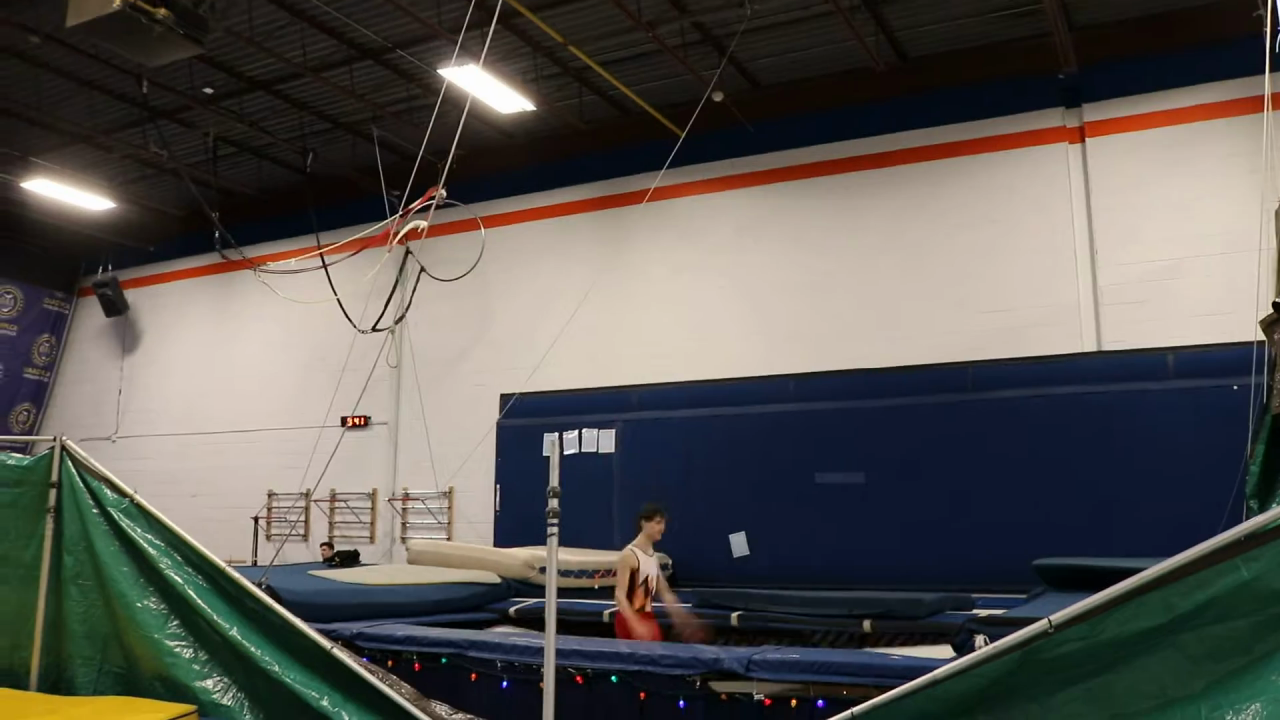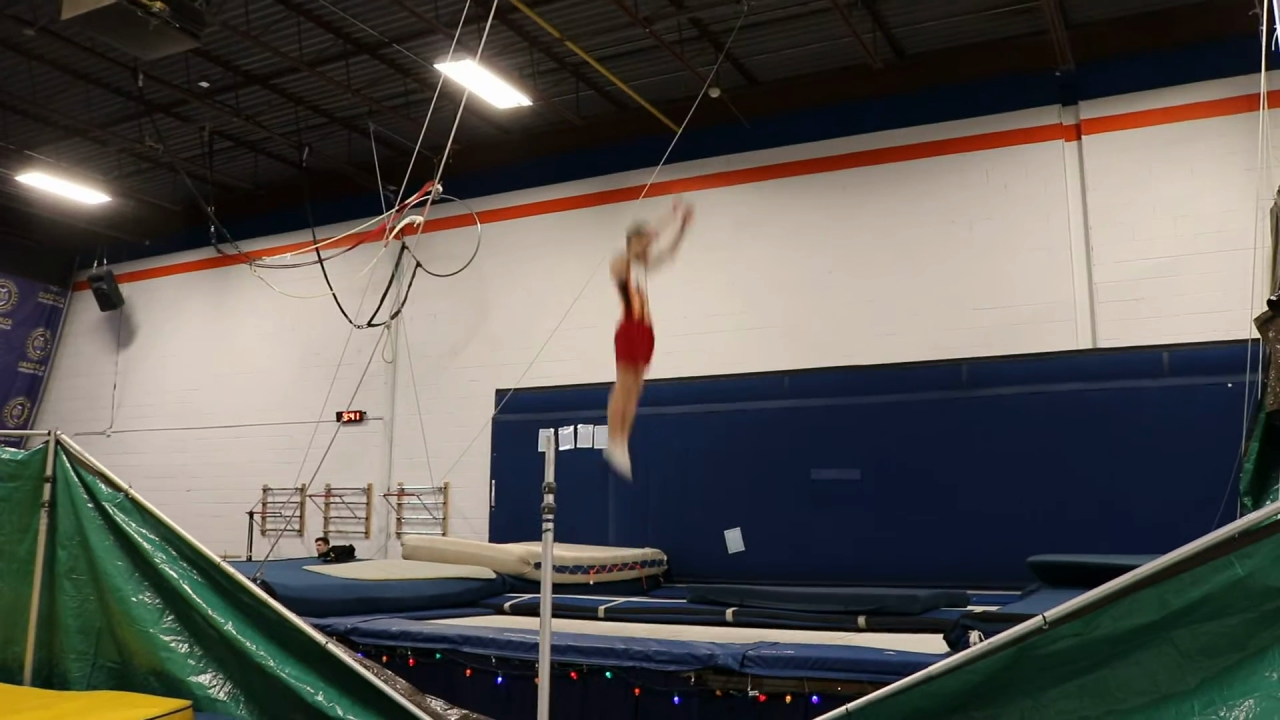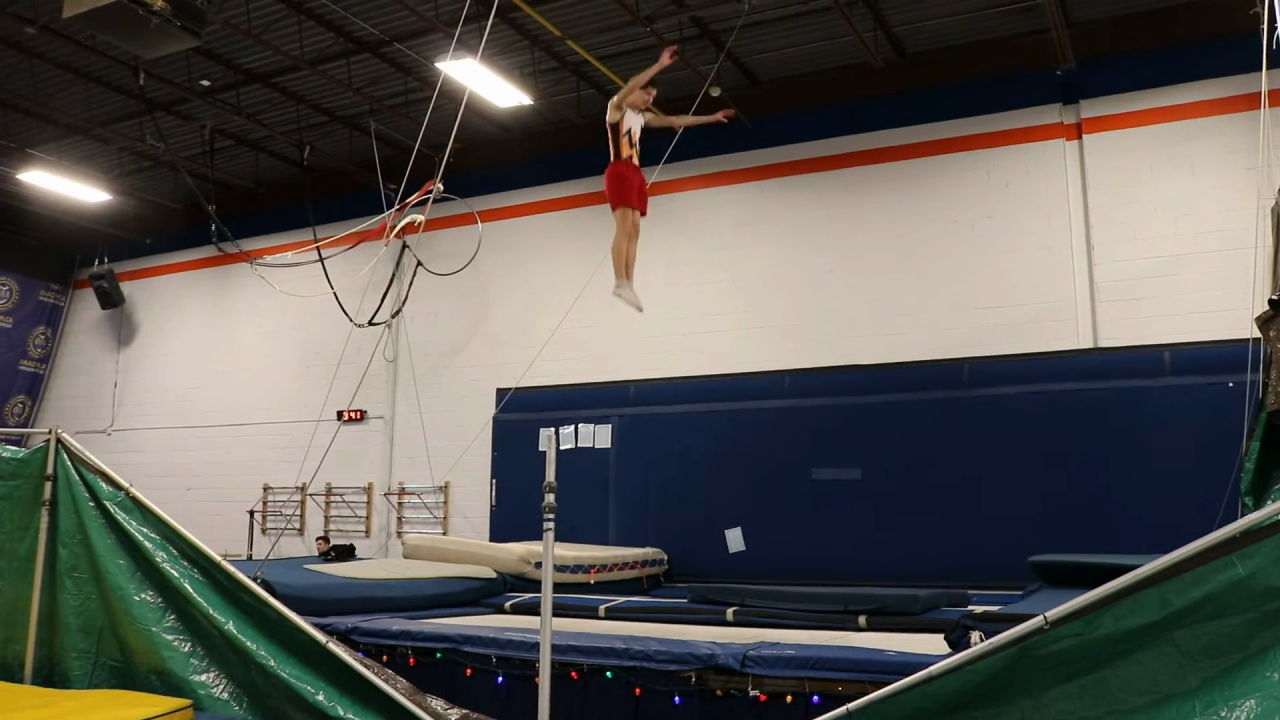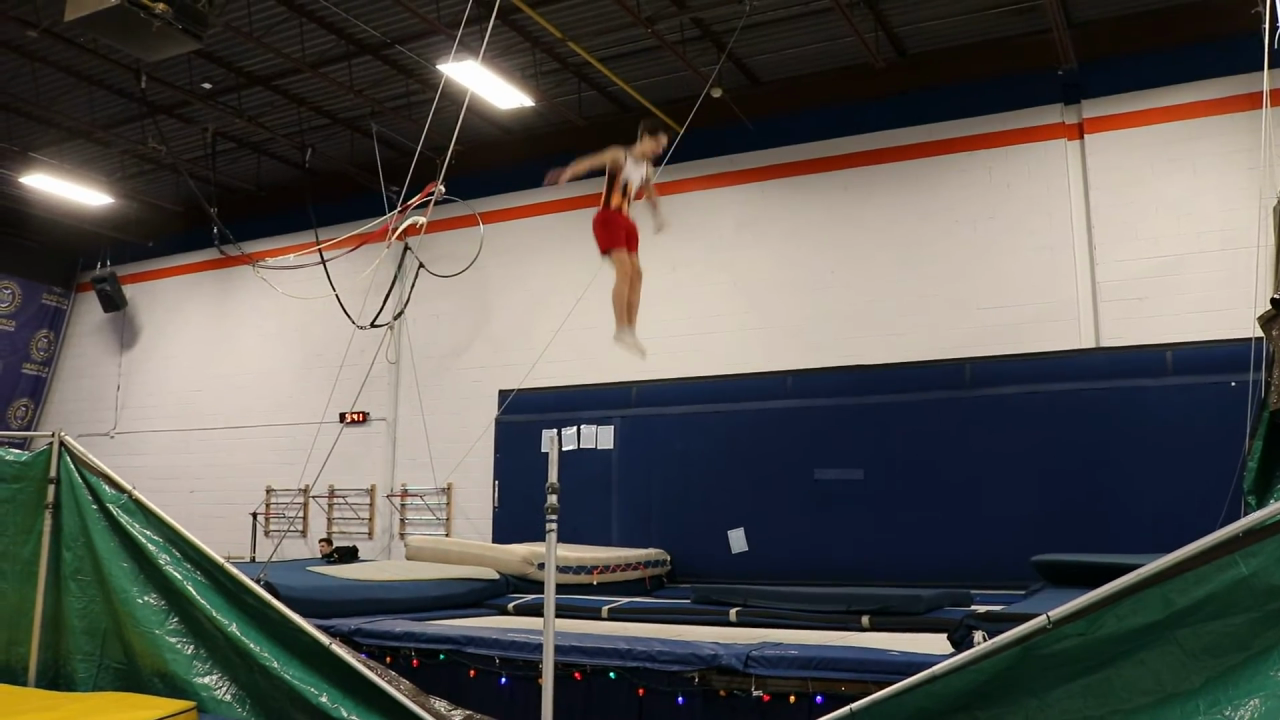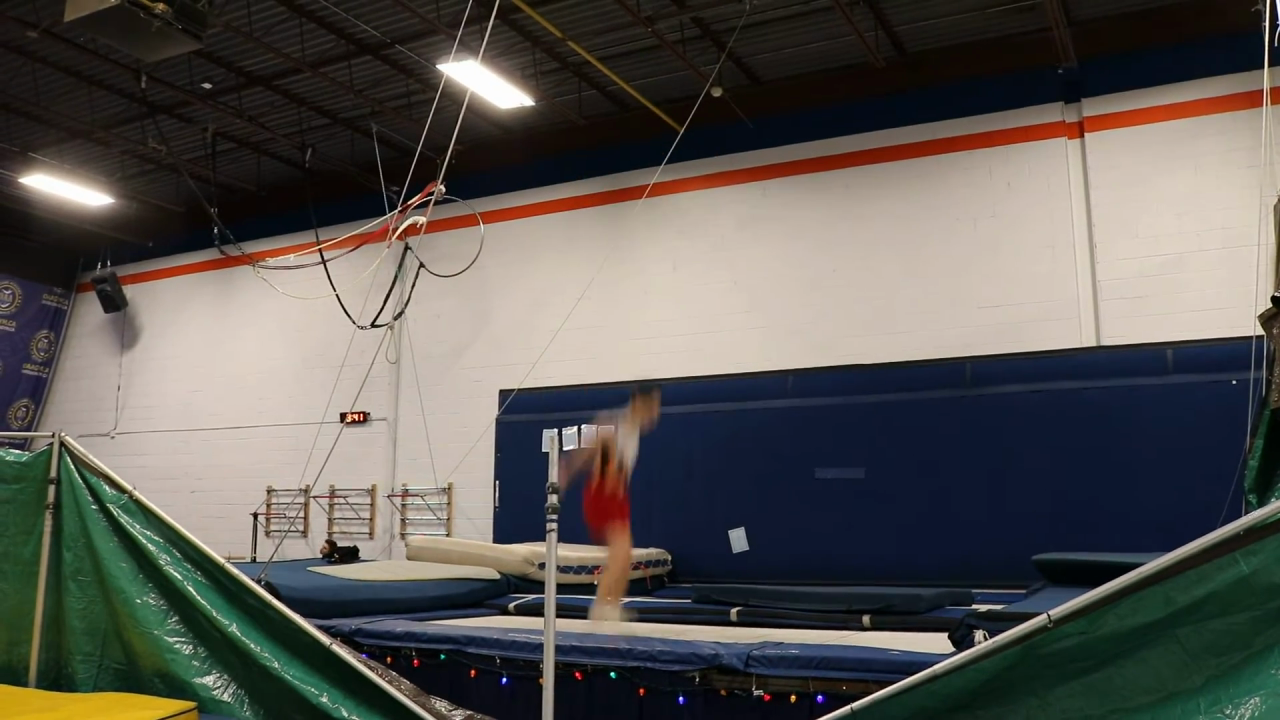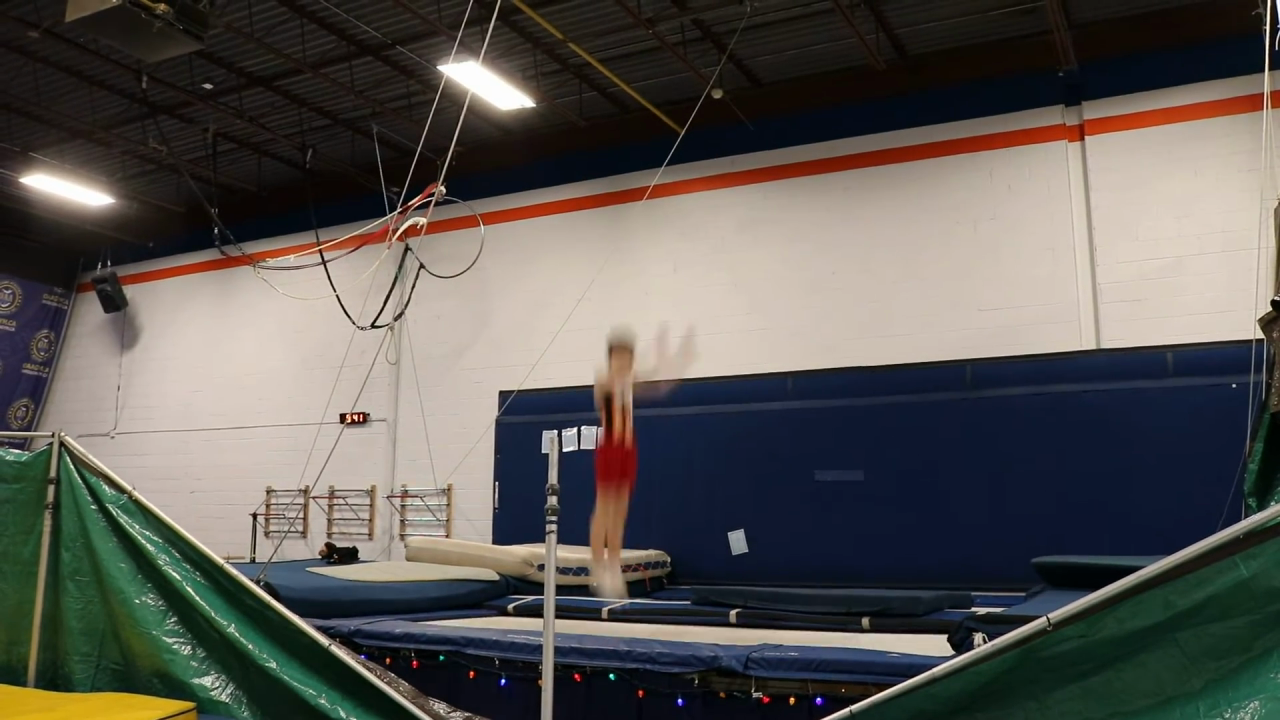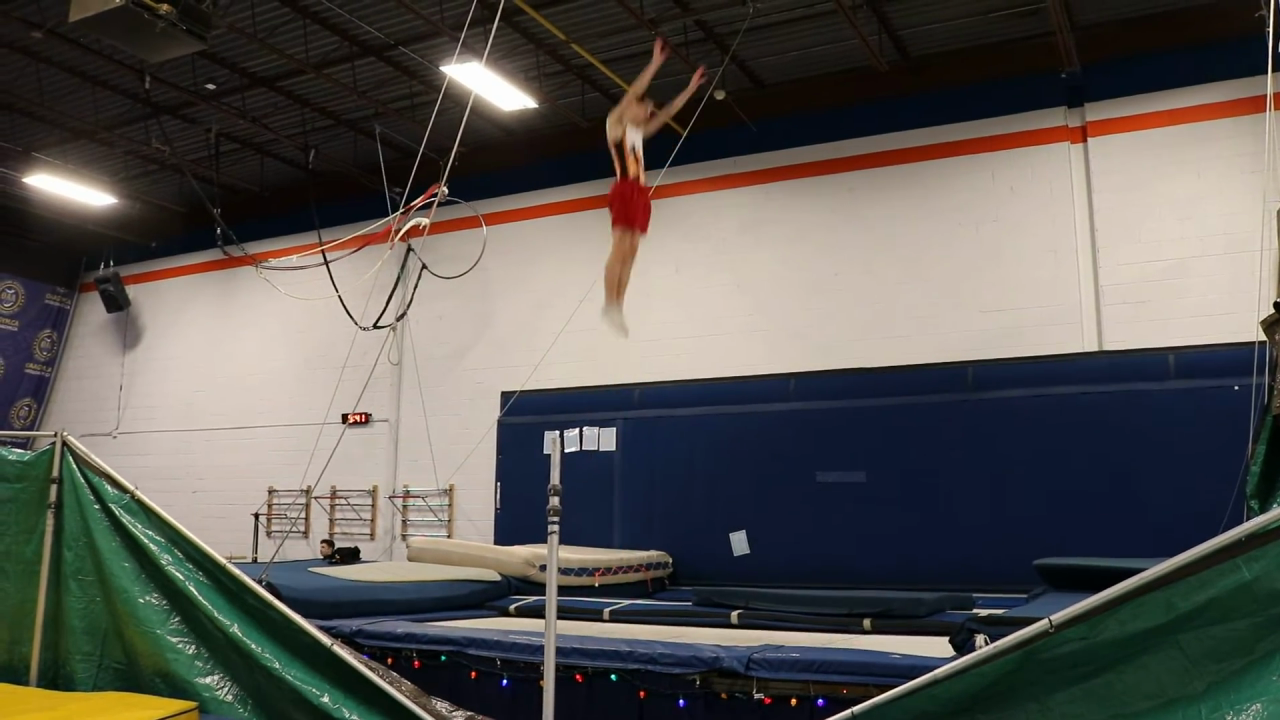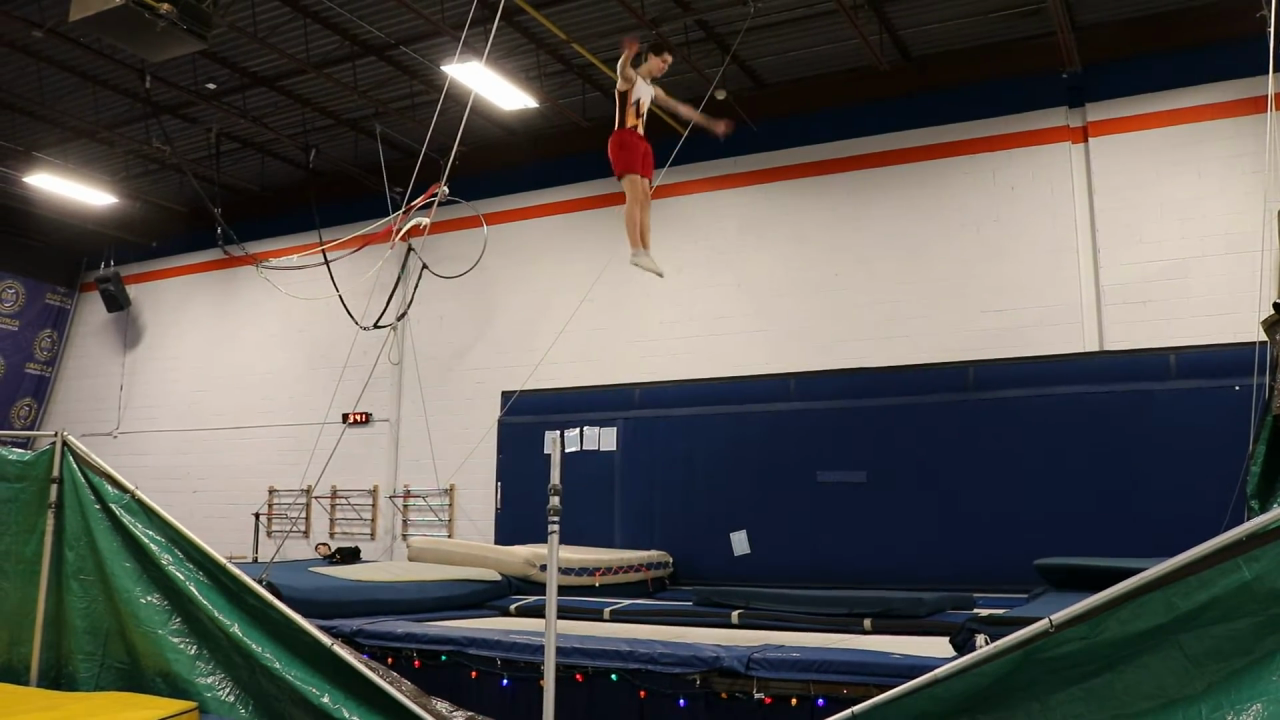
dt=0.4s
person 1, frame 1
left shoulder: (653, 556)
right shoulder: (629, 556)
left elbow: (664, 590)
right elbow: (620, 595)
left wrist: (682, 617)
right wrist: (636, 624)
left hip: (646, 616)
right hip: (631, 619)
person 1, frame 2
left shoulder: (641, 266)
right shoulder: (622, 264)
left elbow: (669, 252)
left wrist: (682, 225)
right wrist: (670, 219)
left hip: (644, 330)
right hip: (631, 330)
left knee: (635, 389)
right knee: (623, 387)
left ankle: (622, 443)
right ankle: (614, 441)
person 1, frame 3
left shoulder: (642, 116)
right shoulder: (616, 106)
left elbow: (676, 121)
right elbow: (631, 84)
left wrist: (711, 117)
right wrist: (660, 64)
left hip: (635, 173)
right hip: (620, 171)
left knee: (633, 230)
right knee: (624, 228)
left ankle: (628, 284)
right ankle: (621, 283)
person 1, frame 4
left shoulder: (647, 169)
right shoulder: (619, 156)
left elbow: (651, 194)
right elbow: (590, 162)
left wrist: (657, 217)
right wrist: (565, 173)
left hip: (625, 221)
right hip: (609, 220)
left knee: (636, 273)
right knee: (625, 272)
left ankle: (631, 331)
right ankle: (622, 331)
person 1, frame 5
left shoulder: (635, 431)
right shoulder: (611, 429)
right elbow: (583, 456)
right wrist: (565, 474)
left hip: (617, 497)
right hip: (601, 496)
left knee: (622, 556)
right knee: (621, 551)
left ankle: (610, 607)
right ankle: (602, 607)
person 1, frame 6
left shoulder: (627, 380)
right shoulder: (605, 379)
left elbow: (659, 383)
left wrist: (681, 356)
right wrist: (660, 356)
left hip: (626, 451)
right hip: (610, 450)
left knee: (619, 510)
right knee: (605, 507)
left ankle: (613, 569)
right ankle: (600, 570)
person 1, frame 7
left shoulder: (638, 131)
right shoulder: (616, 123)
left elbow: (668, 113)
right elbow: (632, 93)
left wrist: (691, 88)
right wrist: (654, 63)
left hip: (640, 193)
right hip: (625, 192)
left knee: (630, 253)
right knee: (620, 250)
left ankle: (617, 306)
right ankle: (610, 305)
person 1, frame 8
left shoulder: (653, 89)
right shoulder: (629, 77)
left elbow: (680, 108)
right elbow: (623, 66)
left wrist: (711, 123)
right wrist: (629, 51)
left hip: (640, 142)
right hip: (624, 141)
left knee: (644, 198)
right knee: (635, 196)
left ankle: (645, 254)
right ankle: (638, 252)
